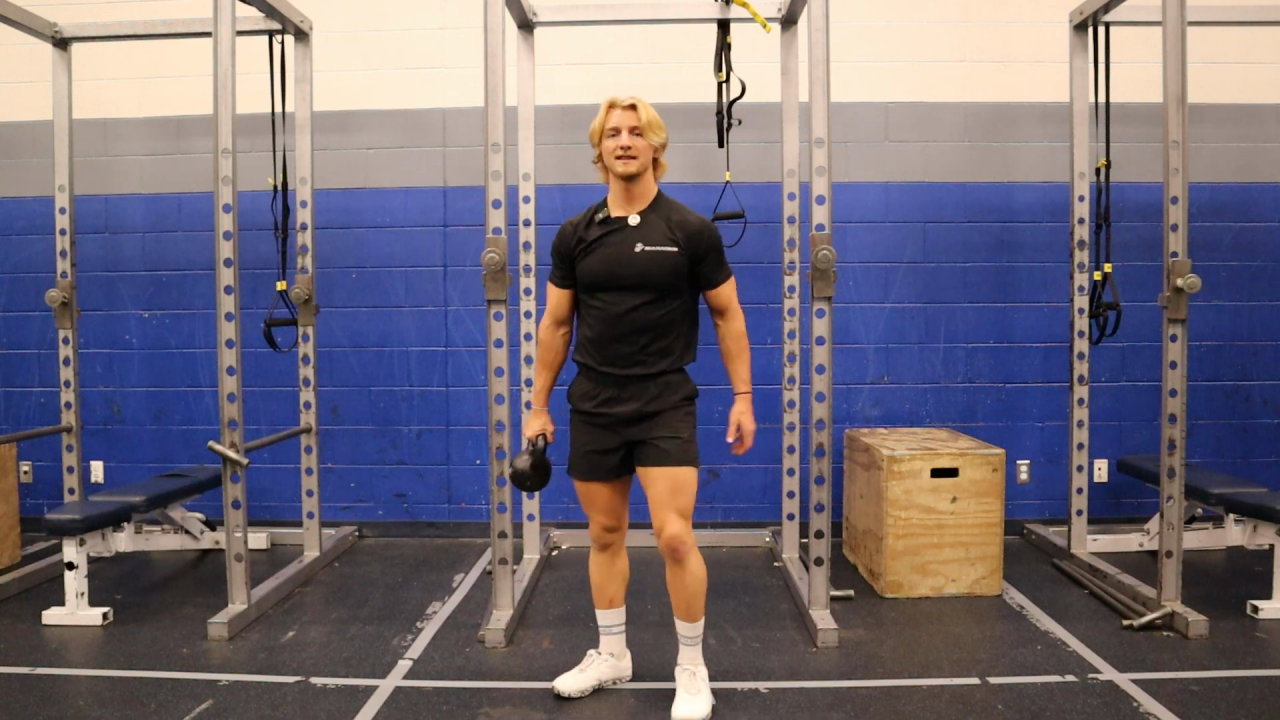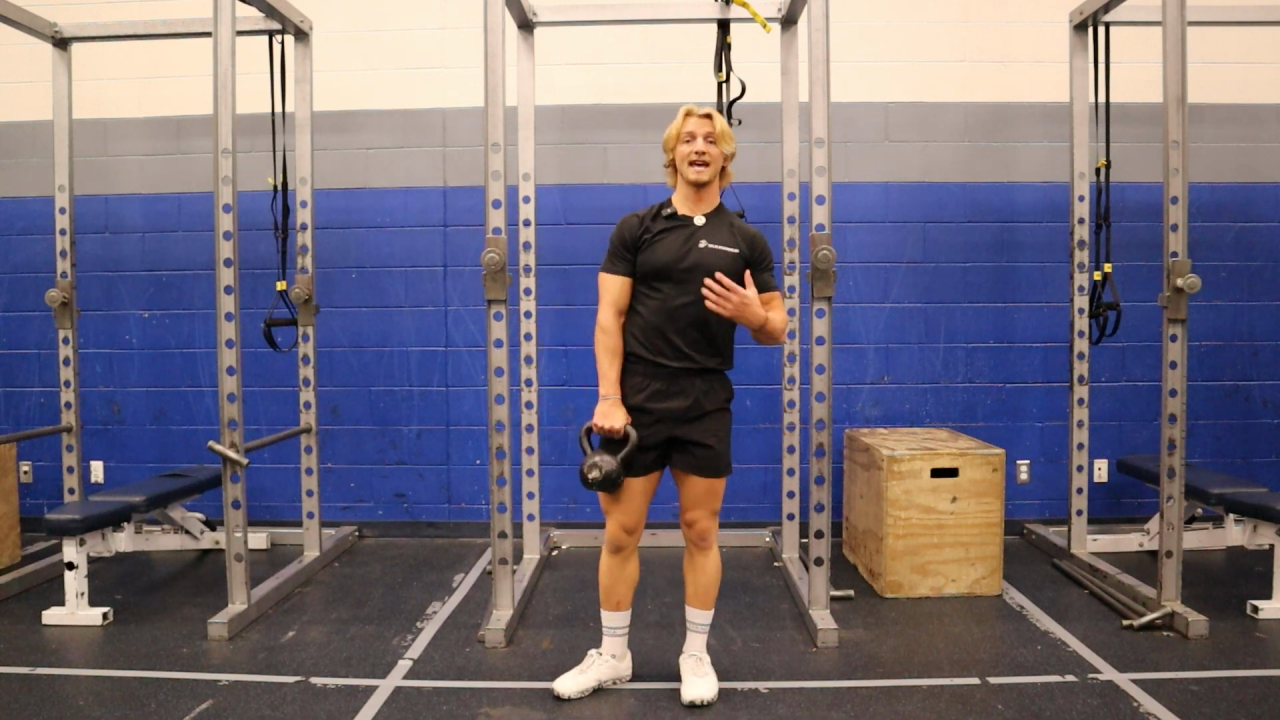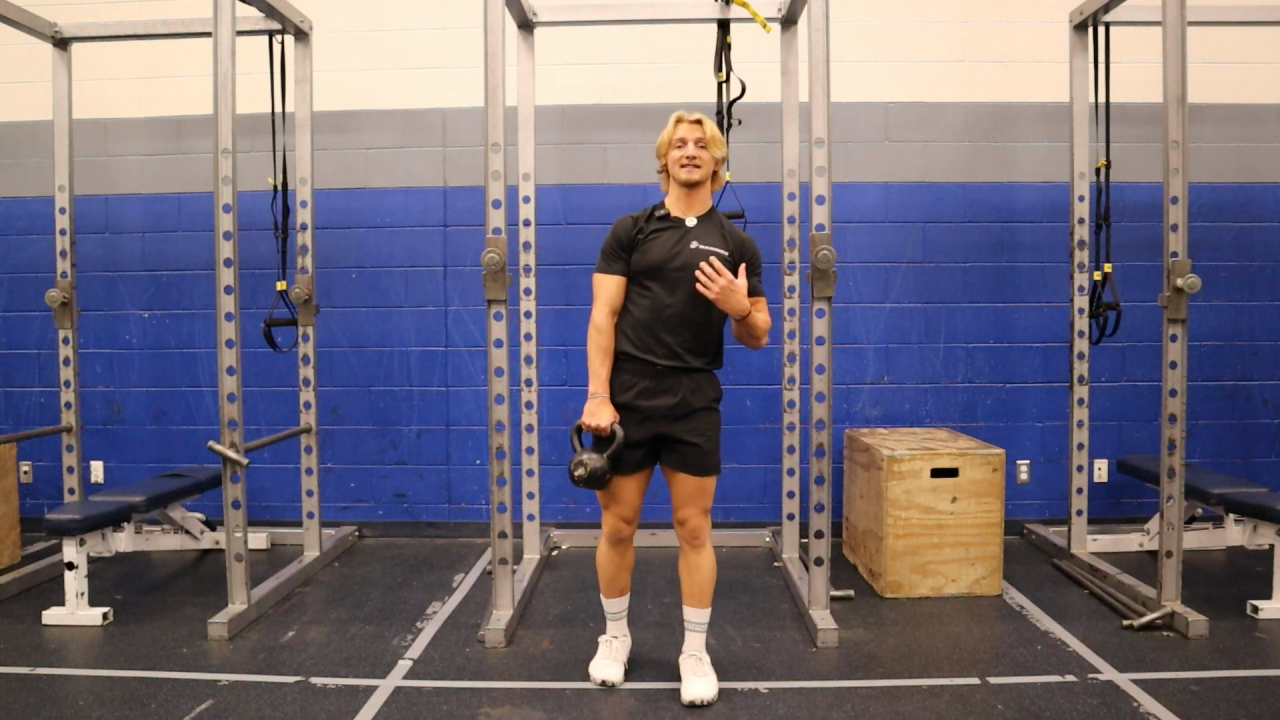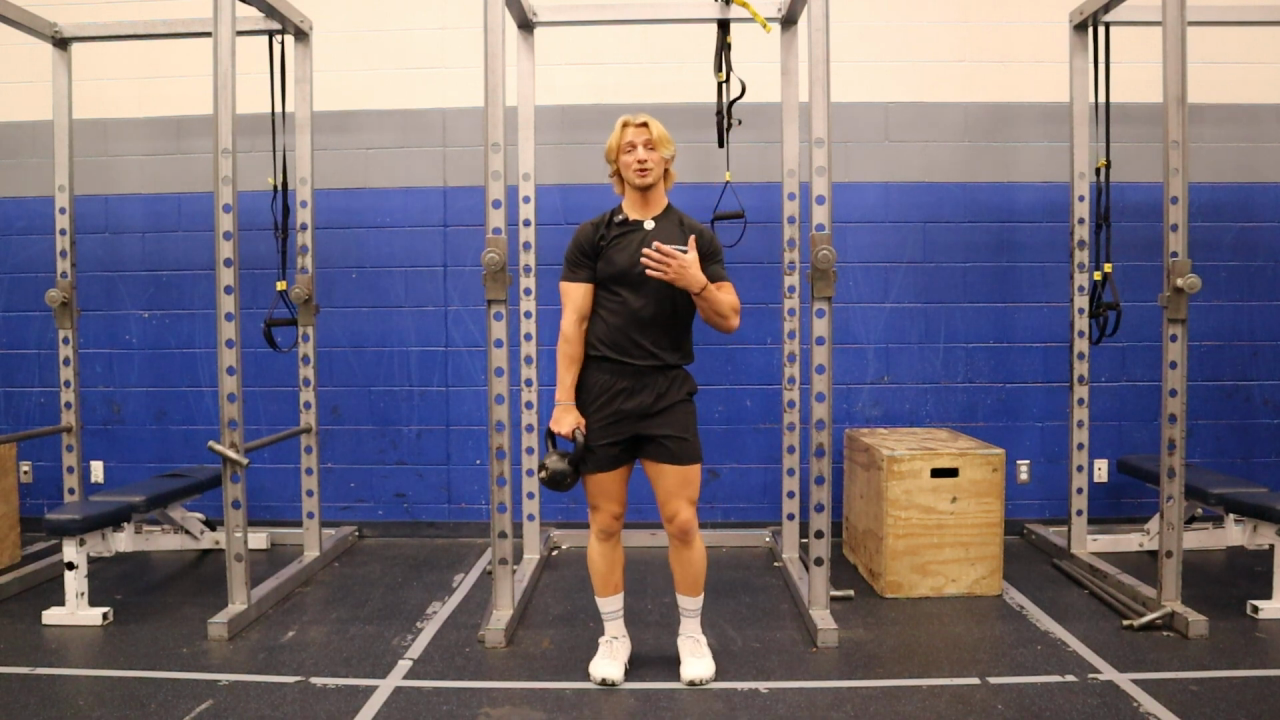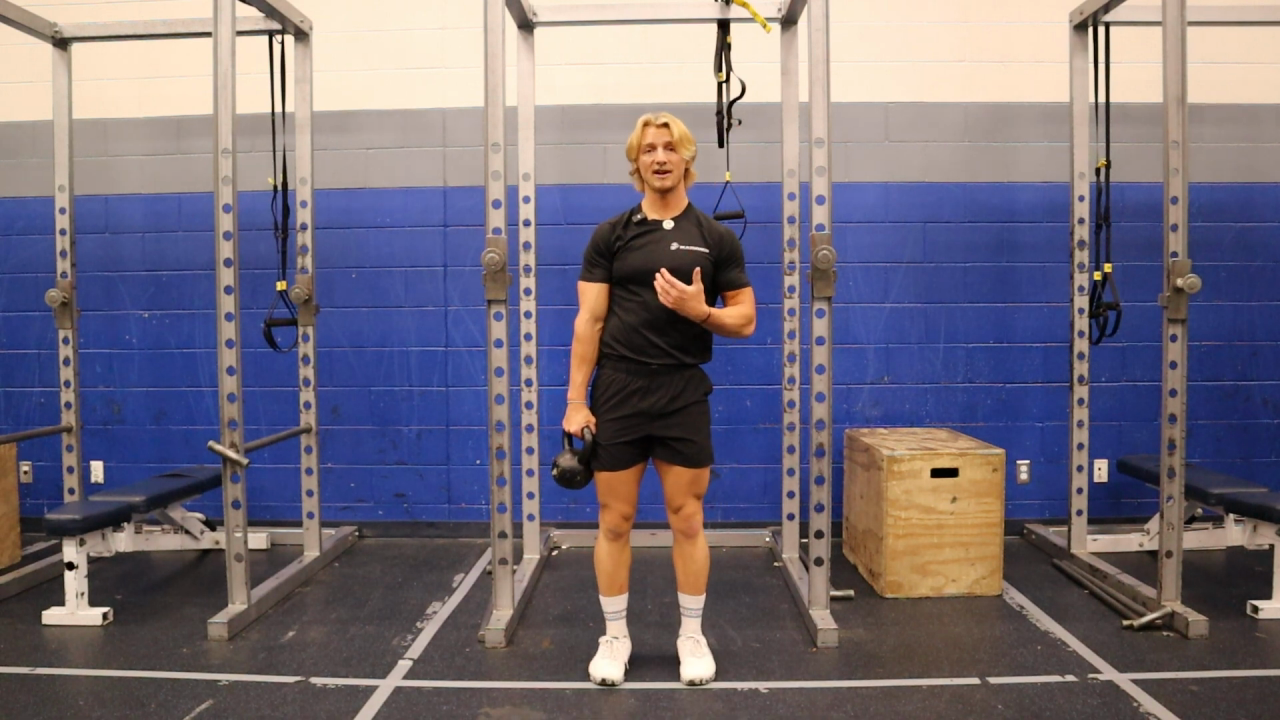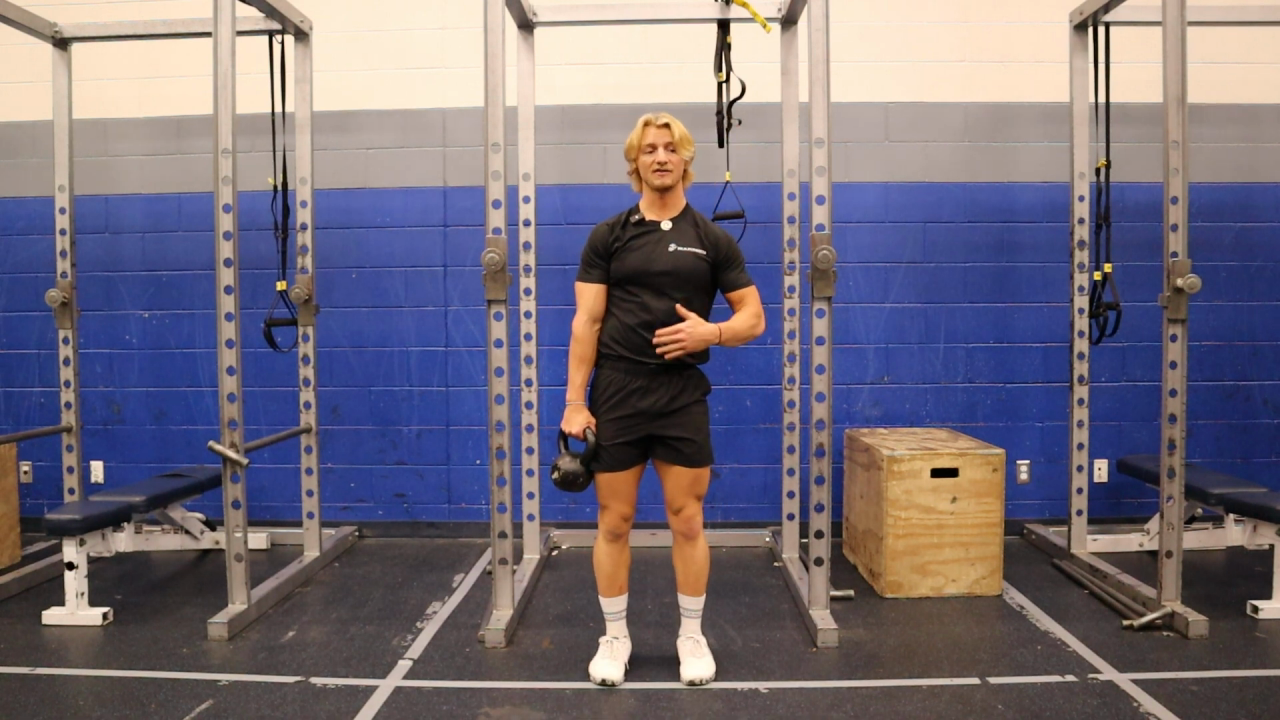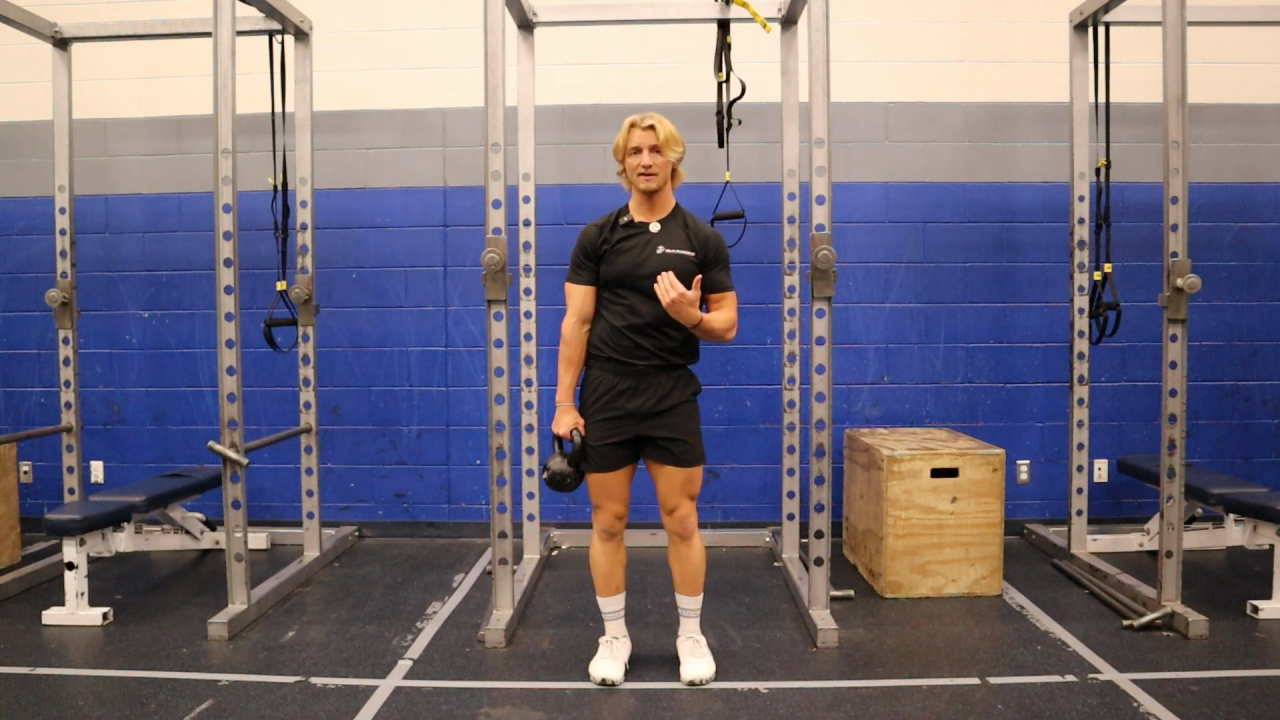
dt=0.7s
person 1, frame 1
left shoulder: (692, 230)
right shoulder: (574, 234)
left elbow: (727, 314)
right elbow: (556, 324)
left wrist: (742, 396)
right wrist: (538, 405)
left hip: (664, 404)
right hip: (594, 406)
left knee: (675, 538)
right knee: (605, 535)
left ankle: (691, 667)
right ankle: (611, 654)
person 1, frame 2
left shoulder: (746, 240)
right shoulder: (635, 229)
left elbow: (777, 326)
right elbow: (610, 317)
left wrist: (750, 312)
right wrist: (608, 397)
left hip: (705, 404)
right hip: (637, 402)
left knee: (701, 532)
right knee: (621, 533)
left ankle: (695, 654)
right ankle: (612, 655)
person 1, frame 3
left shoulder: (737, 243)
right shoulder: (630, 230)
left elbow: (758, 336)
right elbow: (604, 315)
left wrist: (740, 308)
right wrist: (598, 395)
left hip: (695, 400)
right hip: (628, 397)
left knee: (693, 529)
right knee: (617, 526)
left ankle: (695, 651)
right ankle: (615, 634)
person 1, frame 4
left shoulder: (696, 237)
right shoulder: (591, 236)
left elbow: (729, 319)
right elbow: (573, 323)
left wrist: (695, 283)
right wrist: (564, 402)
left hip: (669, 395)
right hip: (602, 394)
left knee: (682, 522)
right knee: (605, 523)
left ankle: (691, 634)
right ankle: (614, 637)
person 1, frame 5
left shoulder: (716, 238)
right shoulder: (610, 234)
left elbow: (745, 320)
right elbow: (589, 320)
left wrist: (700, 310)
right wrist: (576, 400)
left hip: (684, 392)
right hip: (618, 392)
left knee: (687, 519)
right knee: (614, 521)
left ankle: (692, 635)
right ankle: (614, 637)
person 1, frame 6
left shoulder: (713, 239)
right shoulder: (608, 235)
left elbow: (753, 318)
right elbow: (586, 320)
left wrist: (710, 334)
right wrist: (574, 402)
left hip: (683, 395)
right hip: (616, 392)
left knee: (687, 520)
right knee: (613, 522)
left ankle: (691, 635)
right ankle: (614, 636)
person 1, frame 7
left shoulder: (703, 239)
right shoulder: (597, 236)
left elbow: (727, 325)
right elbow: (577, 322)
left wrist: (692, 317)
right wrist: (564, 403)
left hip: (673, 392)
right hip: (606, 393)
left knee: (682, 520)
right knee: (608, 521)
left ankle: (691, 635)
right ankle: (613, 636)
